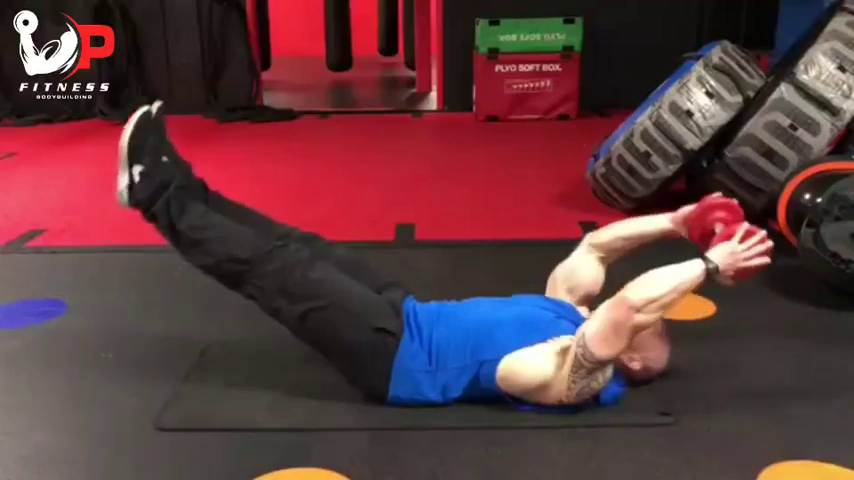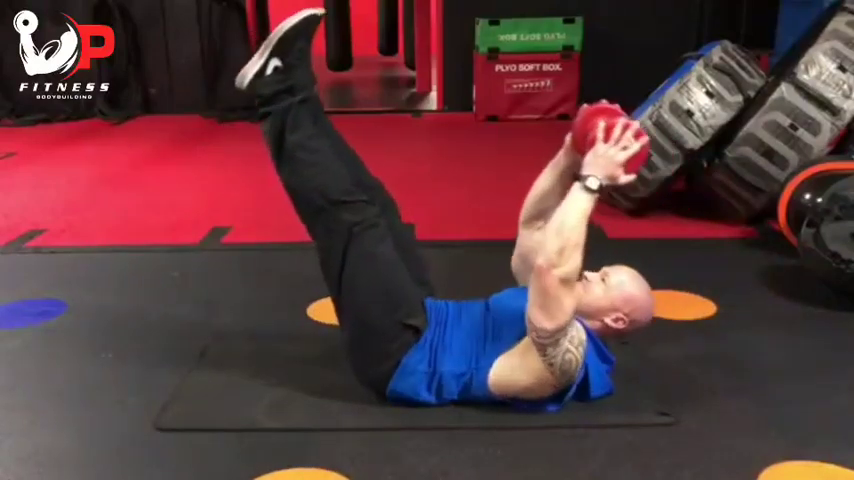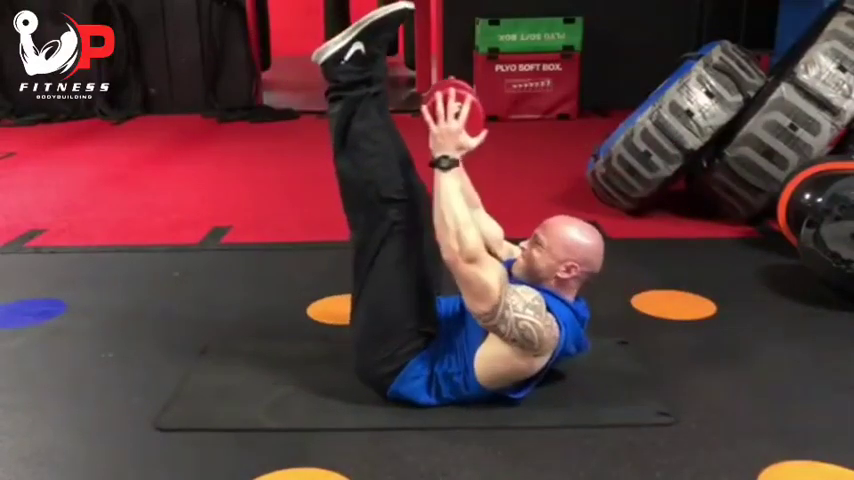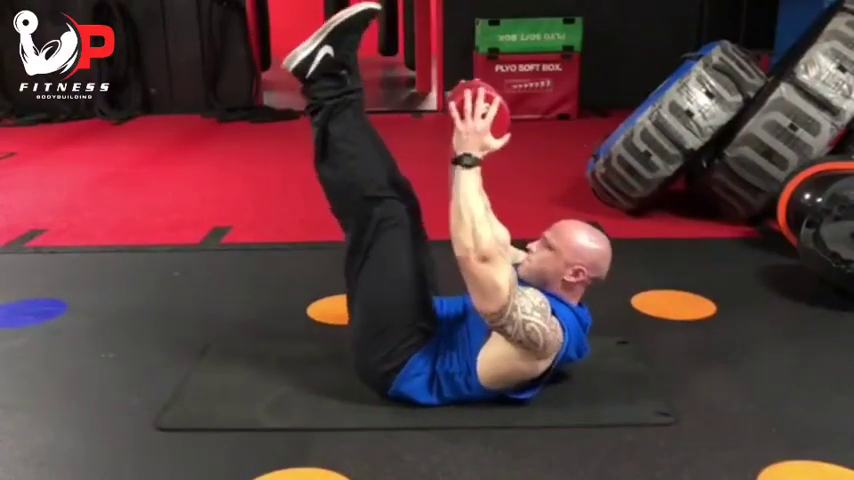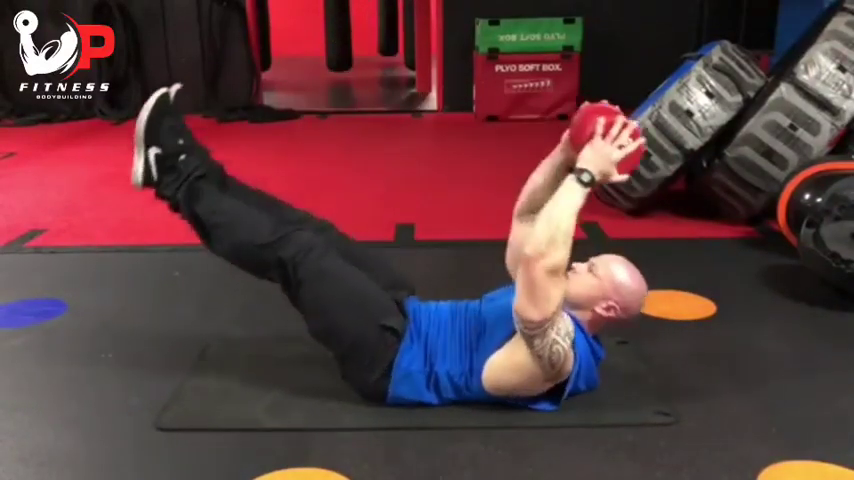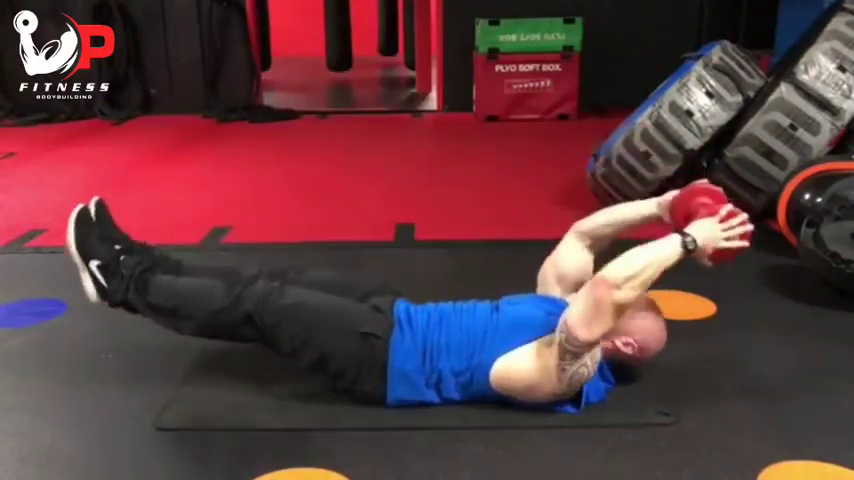
dt=0.7s
person 1, frame 1
left shoulder: (584, 379)
right shoulder: (572, 315)
left elbow: (631, 304)
right elbow: (595, 246)
left wrist: (708, 264)
right wrist: (677, 222)
left hip: (397, 361)
right hip: (407, 319)
left knee: (286, 271)
right knee: (302, 252)
left ankle: (165, 199)
right ankle: (174, 192)
person 1, frame 2
left shoulder: (567, 356)
right shoulder: (554, 310)
left elbow: (553, 269)
right elbow: (534, 222)
left wrist: (592, 181)
right wrist: (573, 157)
left hip: (401, 357)
right hip: (425, 320)
left knee: (353, 218)
right knee: (370, 207)
left ankle: (285, 102)
right ankle: (289, 95)
person 1, frame 3
left shoulder: (536, 324)
right shoulder: (532, 278)
left elbow: (463, 256)
right elbow: (476, 221)
left wrist: (445, 160)
right wrist: (451, 152)
left hip: (400, 364)
right hip: (426, 334)
left knee: (392, 214)
right knee: (409, 205)
left ankle: (357, 87)
person 1, frame 4
left shoulder: (541, 329)
right shoulder: (542, 288)
left elbow: (474, 255)
right elbow: (484, 227)
left wrist: (468, 159)
right wrist: (470, 153)
left hip: (401, 362)
right hip: (428, 331)
left knee: (380, 212)
right knee: (396, 205)
left ankle: (332, 88)
person 1, frame 5
left shoulder: (557, 353)
right shoulder: (550, 310)
left elbow: (542, 260)
right elbow: (527, 219)
left wrist: (584, 176)
right wrist: (567, 154)
left hip: (392, 358)
right hip: (408, 319)
left knee: (297, 254)
right knee: (314, 236)
left ankle: (181, 183)
right ankle: (186, 174)
person 1, frame 6
left shoulder: (570, 372)
right shoulder: (561, 305)
left elbow: (609, 286)
right elbow: (583, 235)
left wrist: (685, 240)
right wrist: (663, 209)
left hip: (388, 361)
right hip: (399, 317)
left knee: (263, 308)
right knee: (278, 285)
left ankle: (125, 282)
right ankle: (135, 267)
